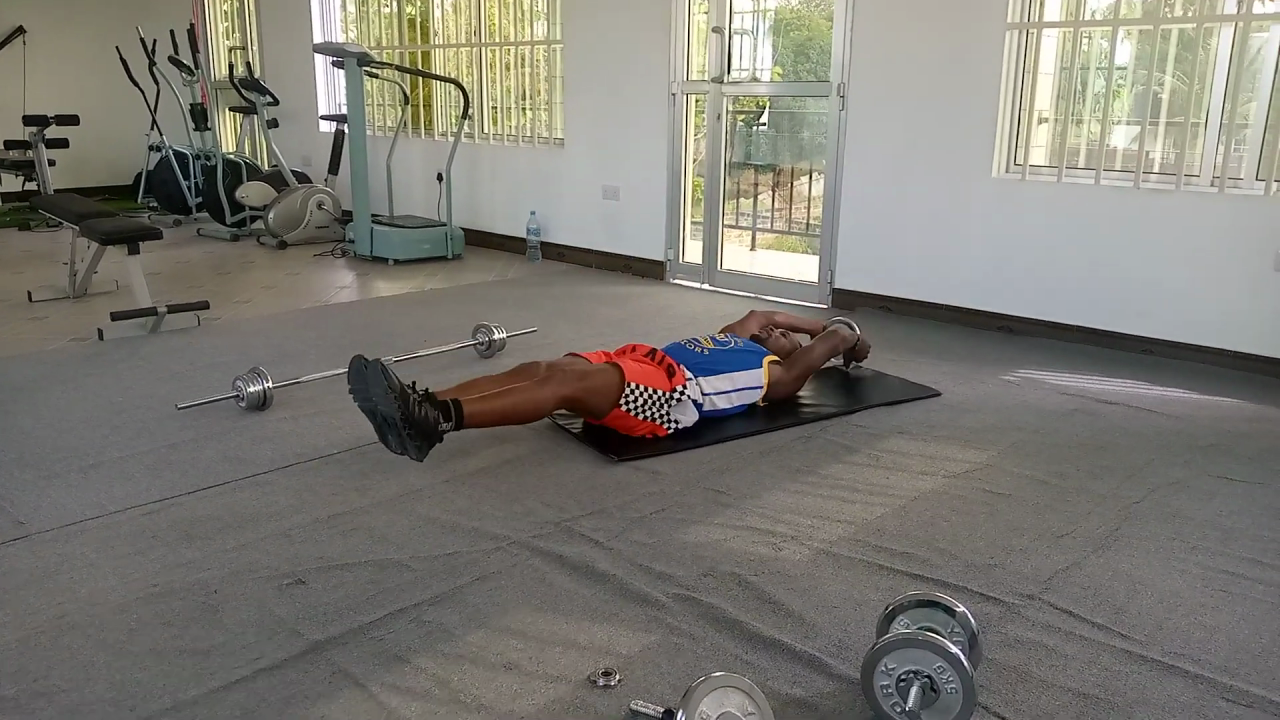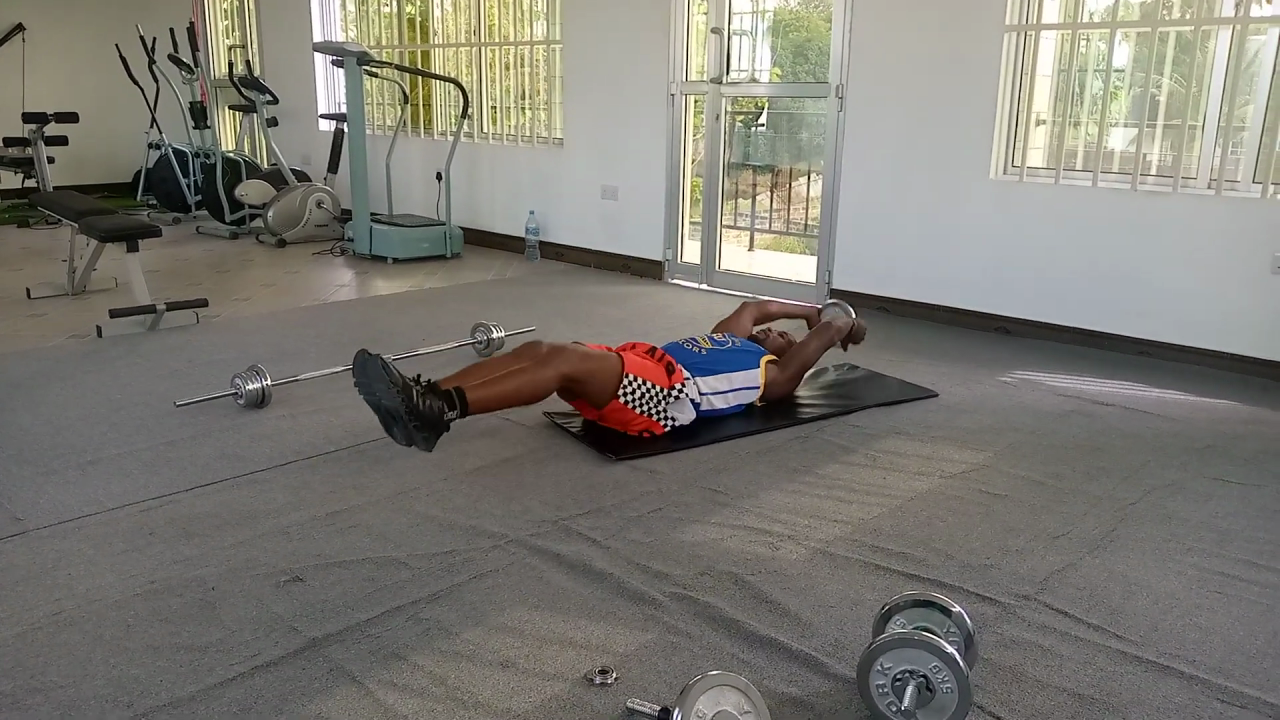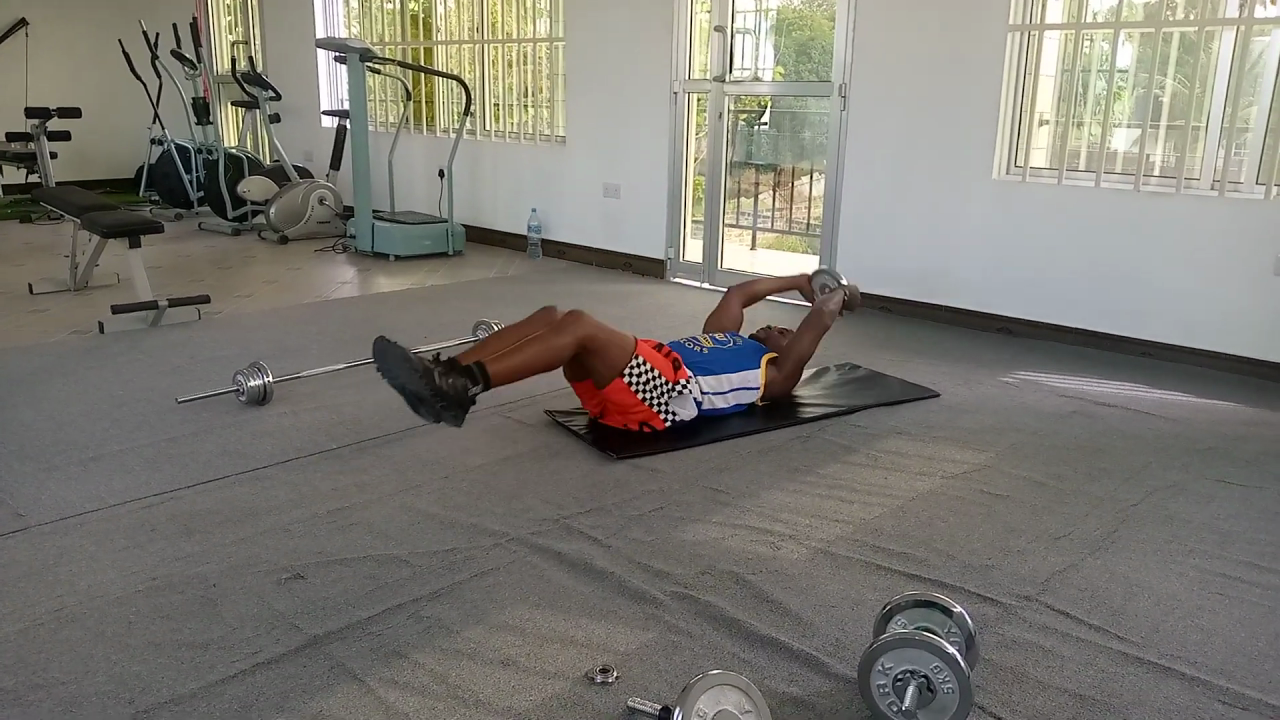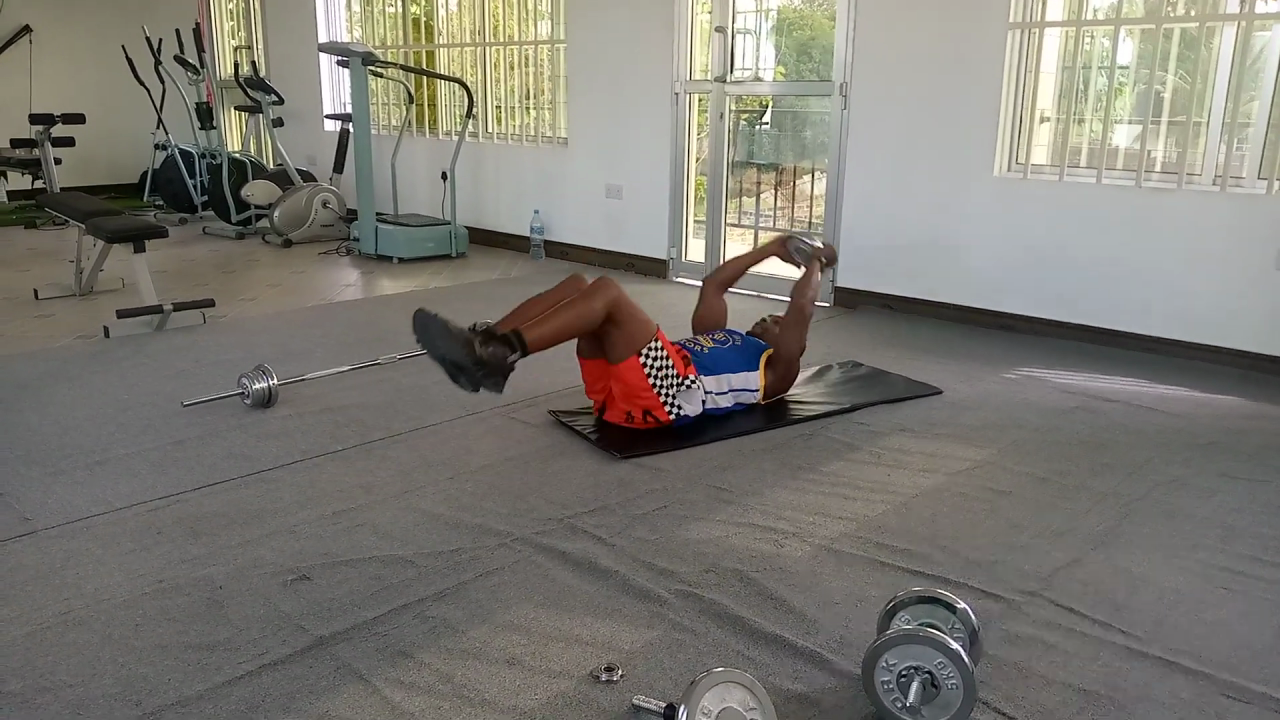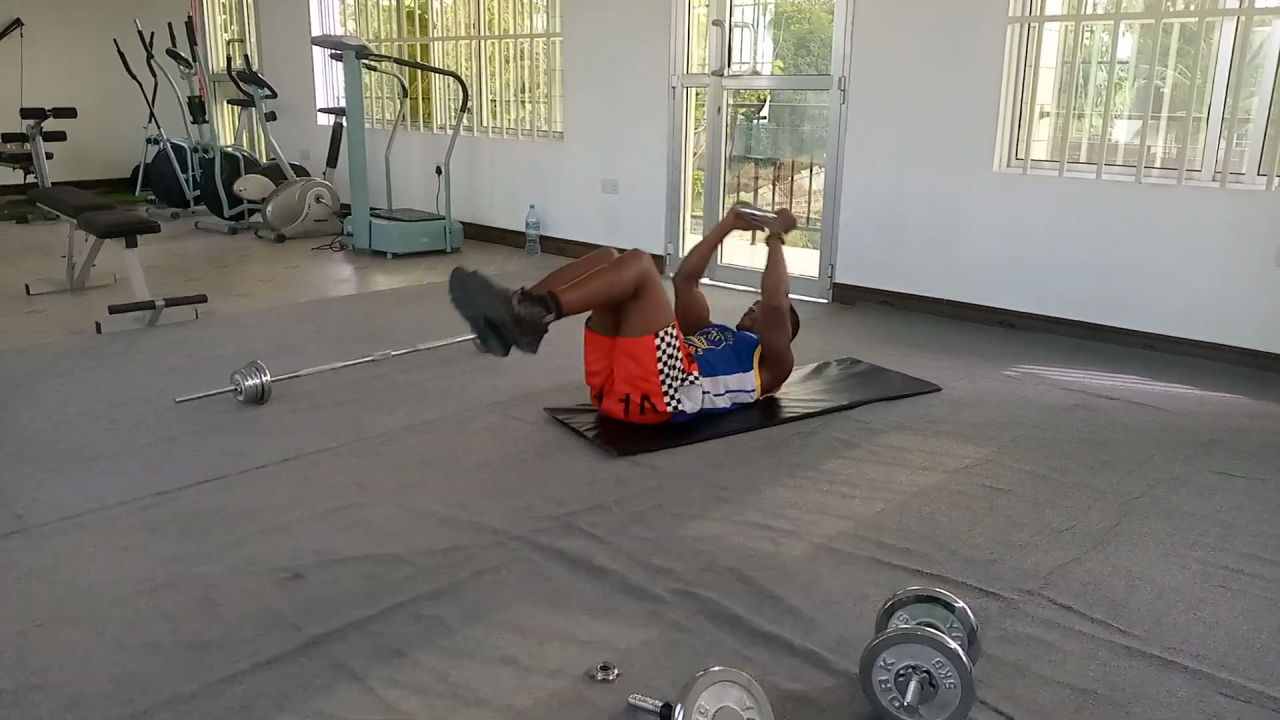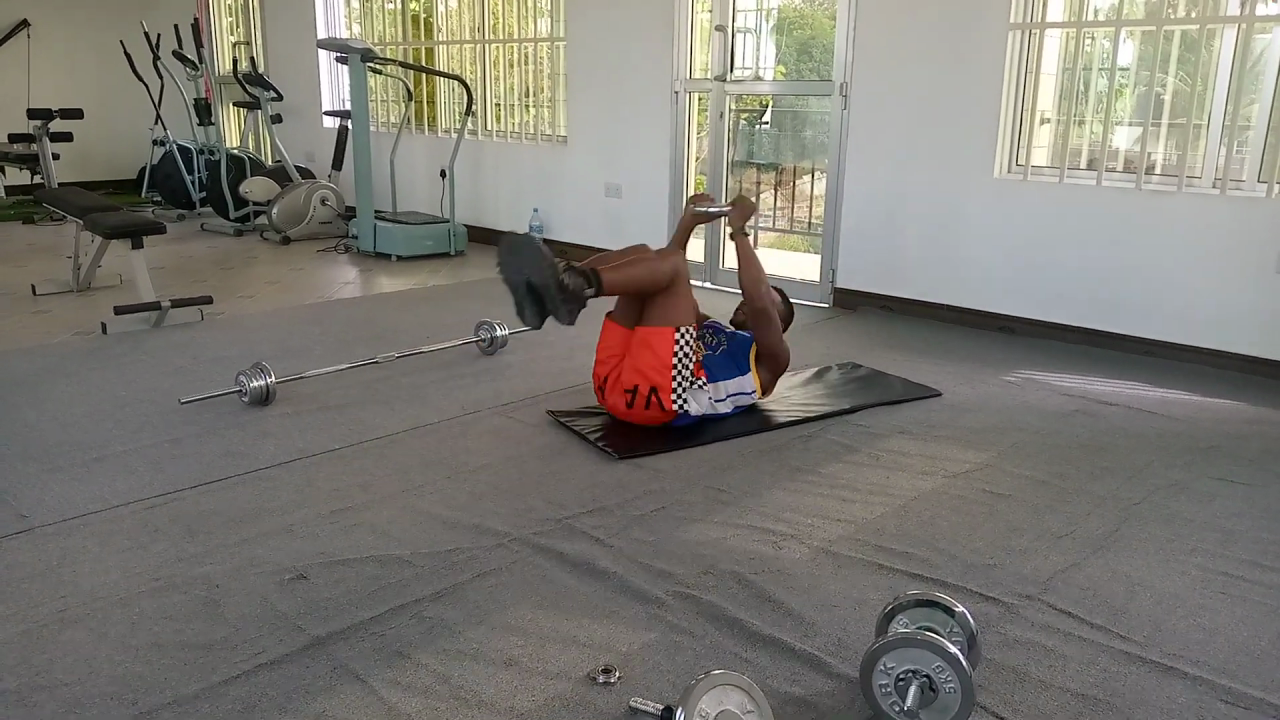
dt=0.1s
person 1, frame 1
left shoulder: (776, 376)
right shoulder: (734, 342)
left elbow: (829, 342)
right elbow: (760, 314)
right wrist: (822, 323)
left hip: (667, 395)
right hip: (641, 360)
left knee: (566, 380)
right knee: (538, 371)
left ankle: (435, 420)
right ankle: (424, 406)
person 1, frame 2
left shoulder: (775, 375)
right shoulder: (736, 344)
left elbow: (820, 338)
right elbow: (753, 308)
right wrist: (809, 310)
left hip: (663, 402)
left knee: (563, 356)
right knee: (541, 350)
left ankle: (441, 410)
right ankle: (427, 395)
person 1, frame 3
left shoulder: (775, 375)
right shoulder: (728, 340)
left elbow: (816, 323)
right elbow: (740, 292)
left wrist: (835, 298)
right wrist: (796, 281)
left hip: (663, 393)
right hip: (646, 364)
left knee: (579, 324)
right knee: (550, 316)
left ankle: (464, 386)
right ankle: (448, 373)
person 1, frame 4
left shoulder: (775, 368)
right shoulder: (723, 340)
left elbow: (800, 314)
right elbow: (715, 284)
left wrist: (815, 267)
right wrist: (769, 249)
left hip: (660, 403)
right hip: (617, 394)
left knee: (606, 292)
right knee: (578, 284)
left ankle: (502, 352)
right ankle: (486, 342)
person 1, frame 5
left shoulder: (770, 364)
right shoulder: (710, 332)
left elbow: (776, 306)
right elbow: (685, 278)
left wrist: (775, 241)
right wrist: (725, 226)
left hip: (661, 394)
right hip: (613, 386)
left knee: (638, 263)
right knee: (606, 259)
left ankle: (534, 314)
right ankle: (520, 310)
person 1, frame 6
left shoulder: (769, 355)
right shoulder: (707, 330)
left elbow: (760, 302)
left wrist: (740, 232)
right wrist: (688, 225)
left hip: (665, 402)
right hip: (616, 386)
left knee: (669, 264)
right knee: (647, 263)
left ankle: (573, 287)
right ankle: (556, 287)
